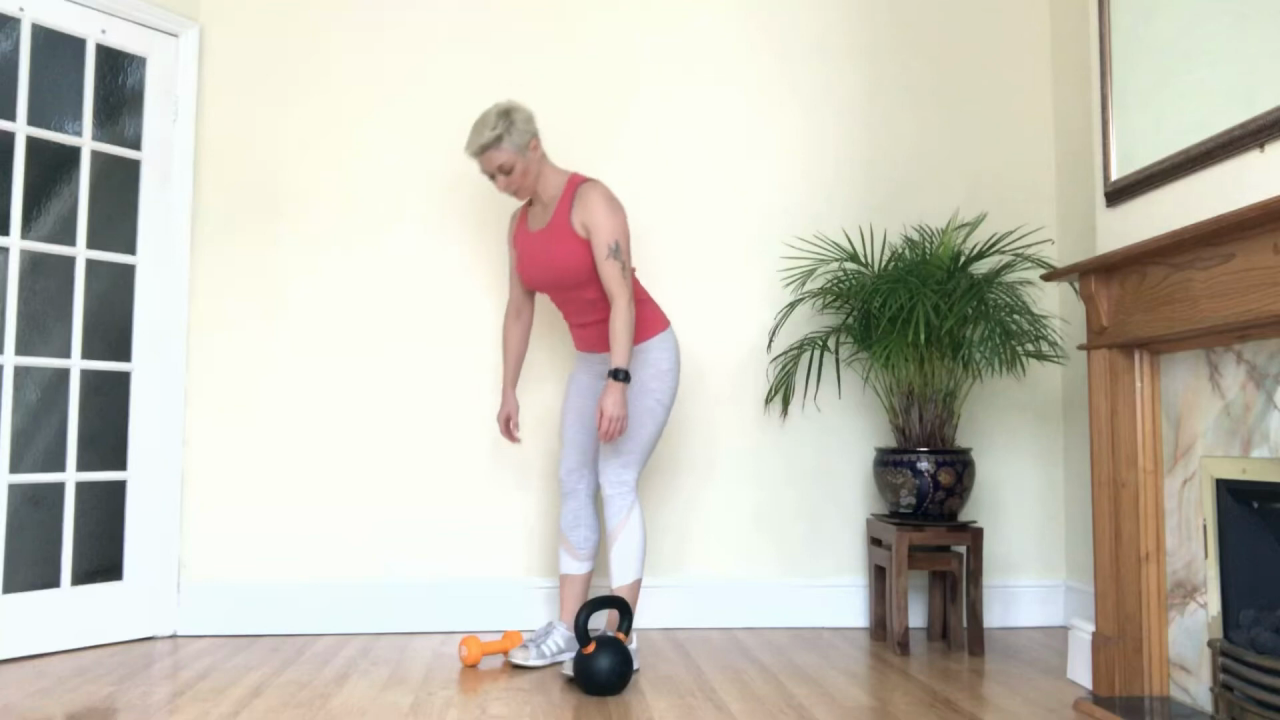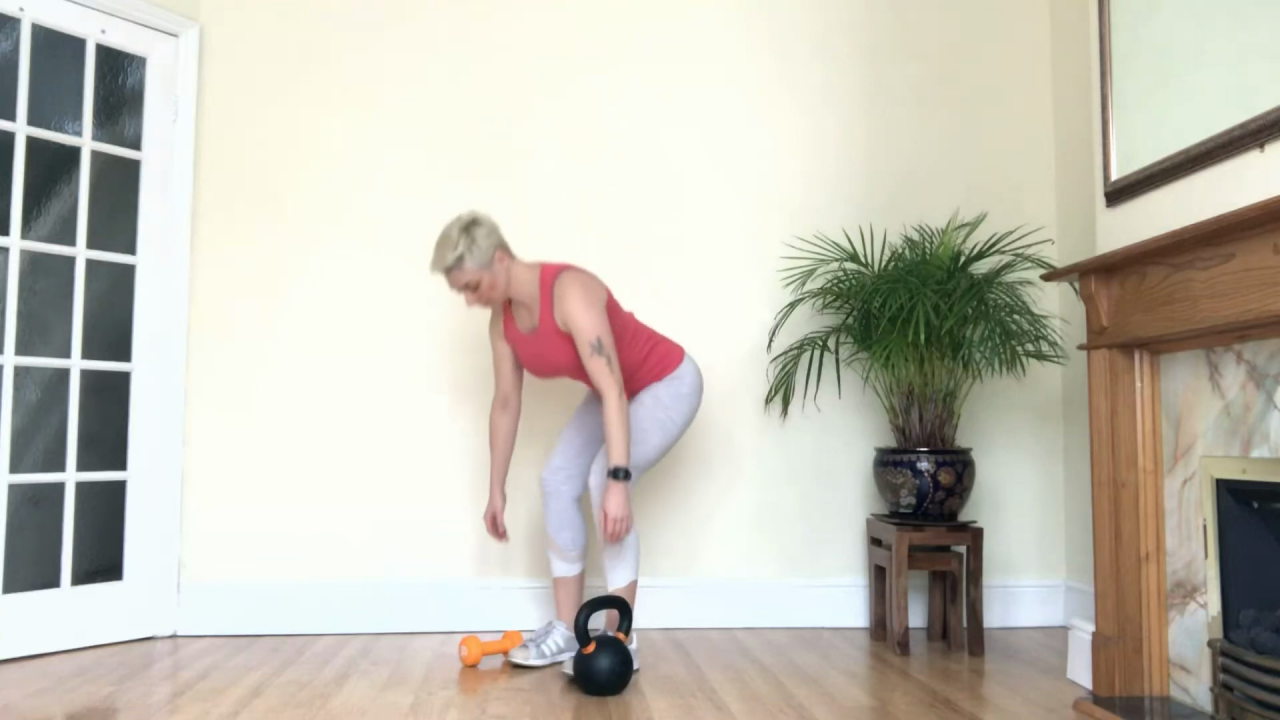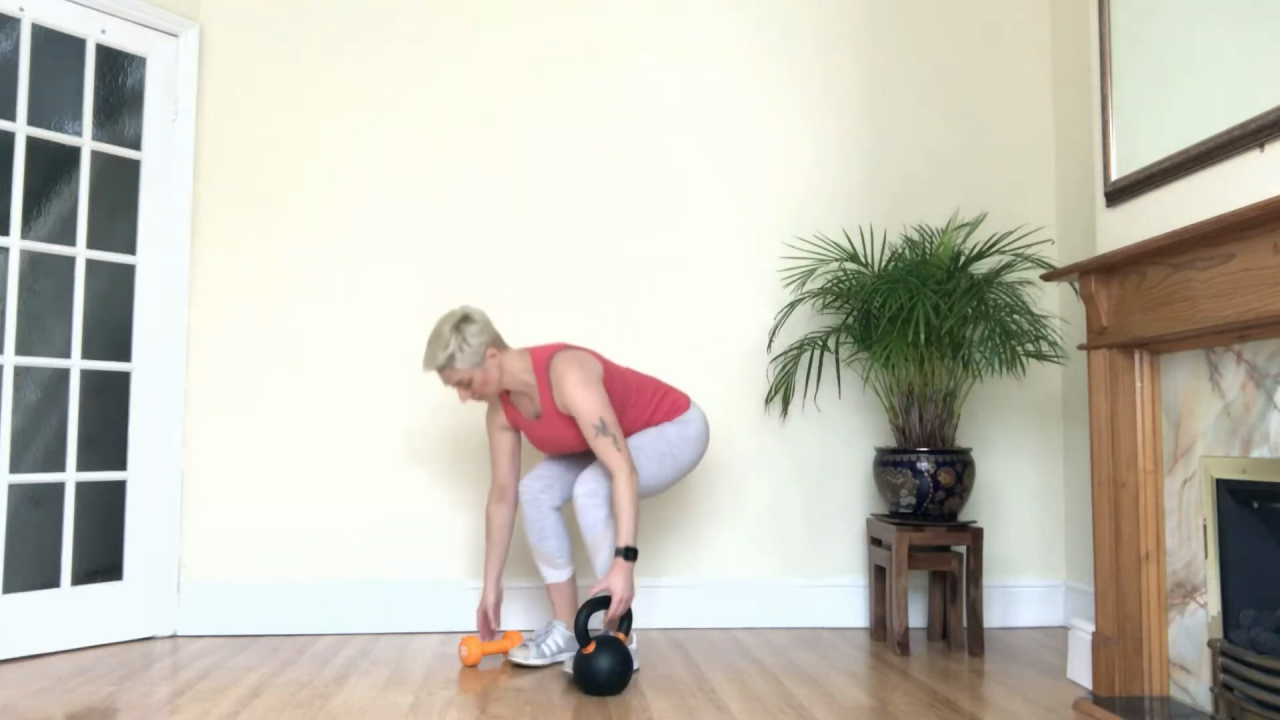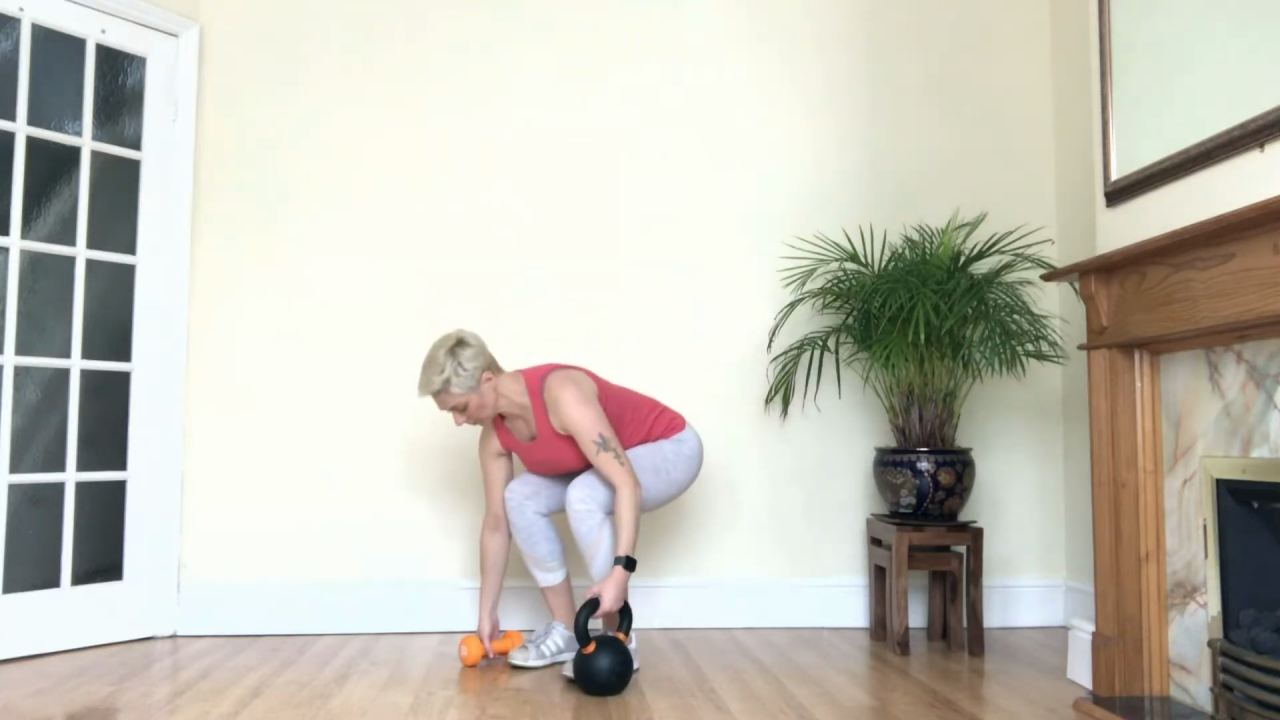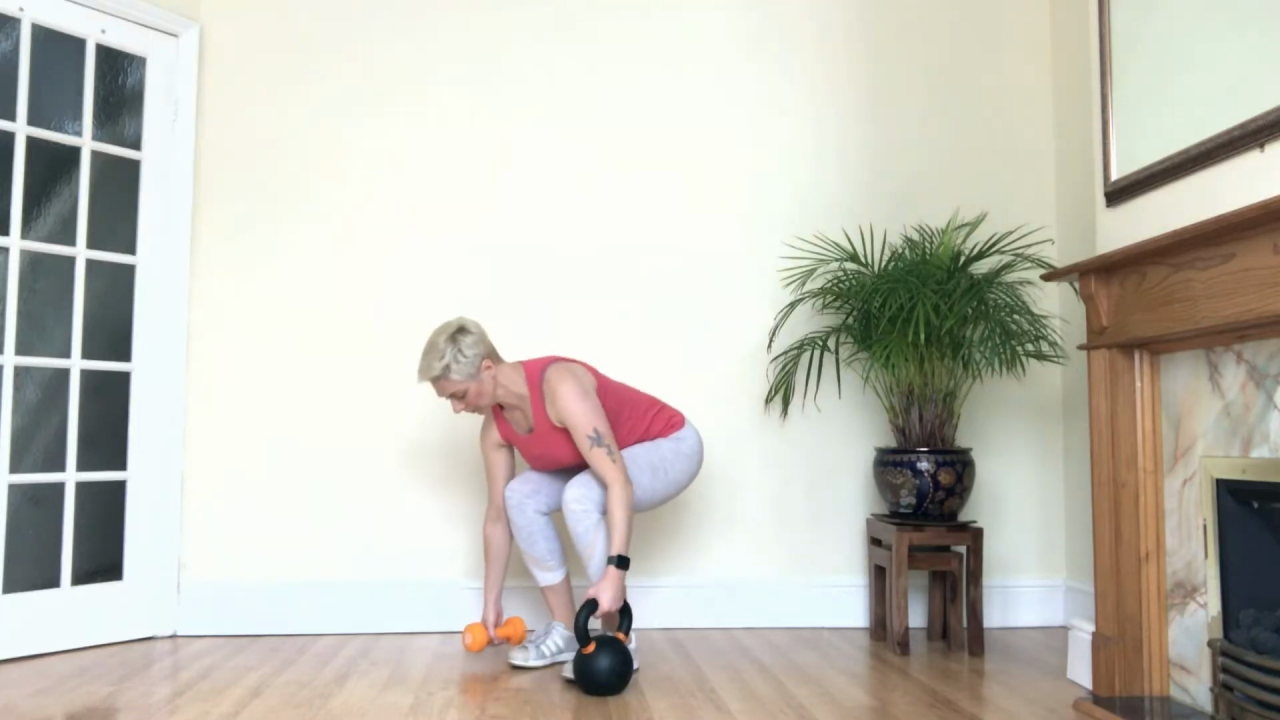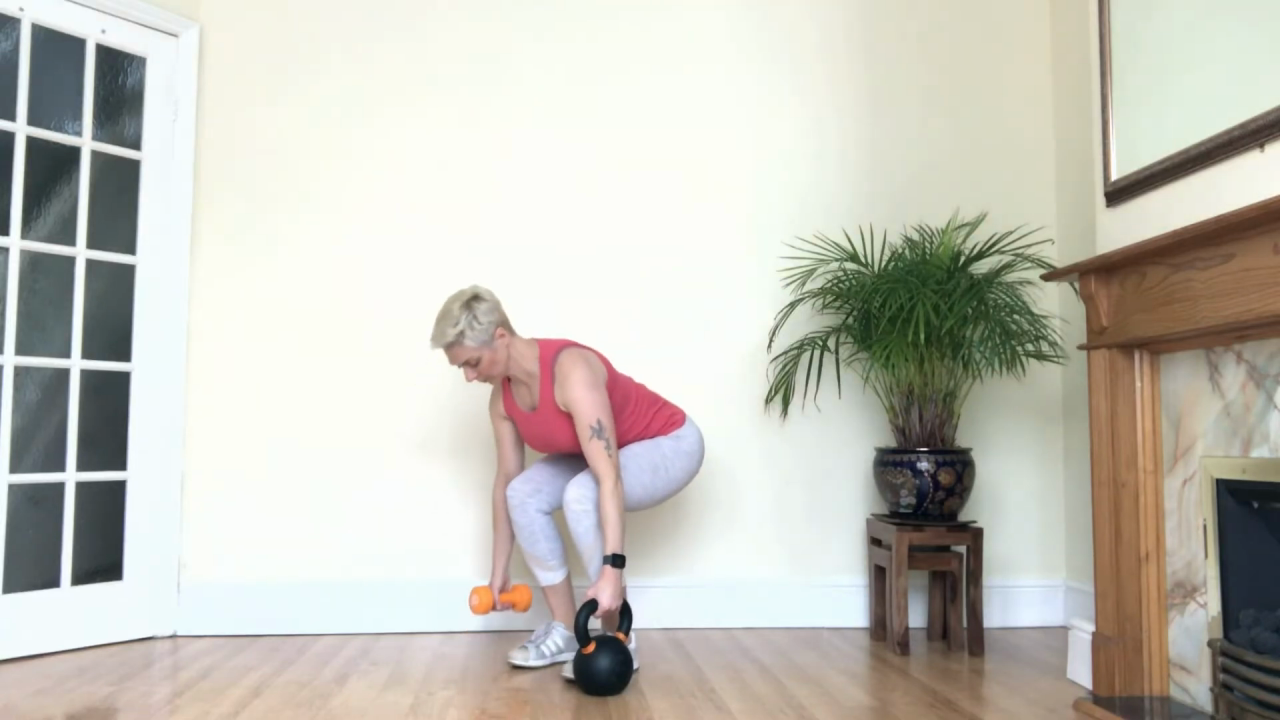
dt=0.5s
person 1, frame 1
left shoulder: (591, 200)
right shoulder: (520, 224)
left elbow: (623, 297)
right elbow: (519, 310)
left wrist: (617, 381)
right wrist: (508, 390)
left hip: (644, 352)
right hip: (591, 359)
left knee: (616, 481)
right knee: (574, 483)
left ankle: (621, 638)
right ankle: (569, 630)
person 1, frame 2
left shoulder: (570, 291)
right shoulder: (503, 318)
left elbow: (615, 392)
right elbow: (506, 403)
left wrist: (618, 482)
right wrist: (496, 490)
left hip: (667, 384)
right hip: (614, 393)
left knee: (601, 486)
right knee: (557, 481)
left ankle: (620, 639)
right ankle: (567, 631)
person 1, frame 3
left shoulder: (565, 374)
right shoulder: (502, 408)
left elbow: (624, 471)
right elbow: (503, 495)
left wrist: (623, 562)
right wrist: (491, 586)
left hip: (676, 430)
right hip: (617, 438)
left knee: (590, 490)
right knee: (534, 491)
right ankle: (566, 630)
person 1, frame 4
left shoulder: (561, 393)
right shoulder: (495, 434)
left elbow: (627, 483)
right elbow: (496, 524)
left wrist: (621, 570)
right wrist: (486, 614)
left hip: (670, 448)
right hip: (608, 458)
left knee: (583, 496)
right knee: (520, 497)
right ankle: (565, 631)
person 1, frame 5
left shoulder: (559, 386)
right shoulder: (496, 425)
left elbow: (618, 482)
right elbow: (498, 514)
left wrist: (615, 571)
right wrist: (491, 604)
left hip: (670, 447)
right hip: (605, 455)
left knee: (580, 497)
right knee: (522, 495)
right ankle: (566, 631)
person 1, frame 6
left shoulder: (571, 371)
right shoulder: (502, 396)
left elbow: (609, 479)
right elbow: (506, 481)
left wrist: (611, 570)
right wrist: (499, 571)
left hip: (670, 444)
right hip: (606, 450)
left knee: (581, 495)
right knee: (525, 493)
right ankle: (565, 631)
